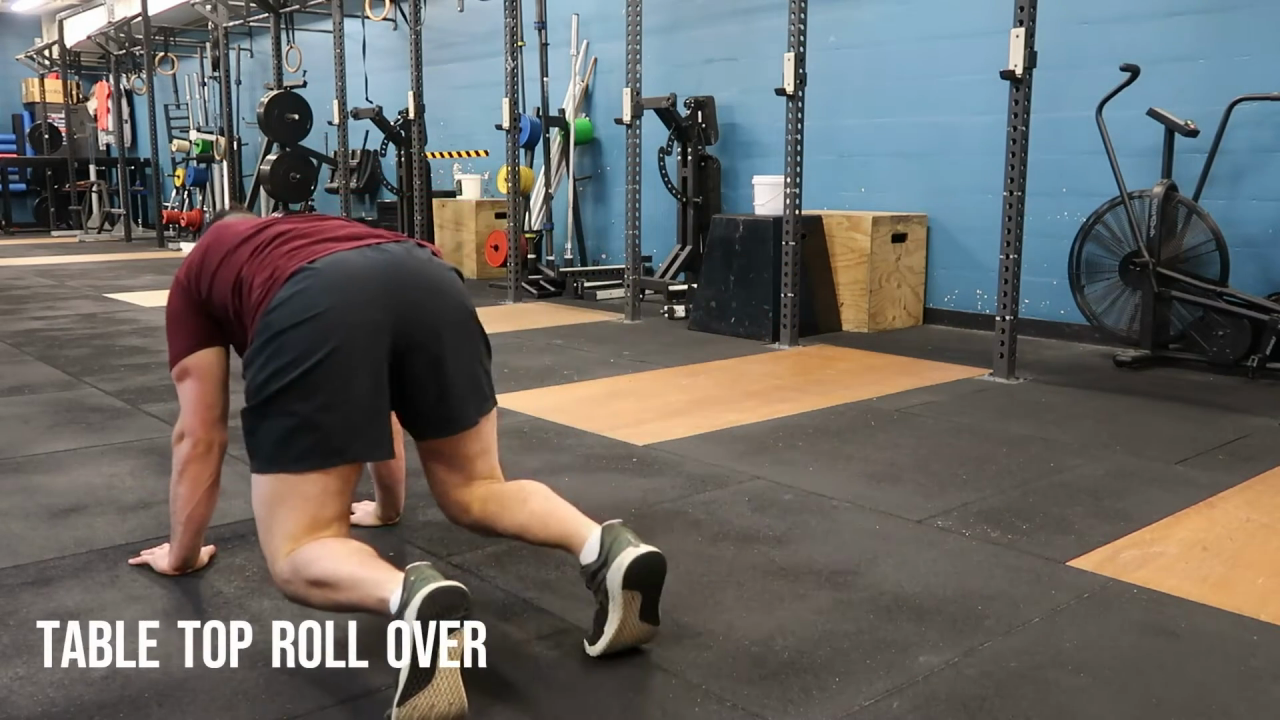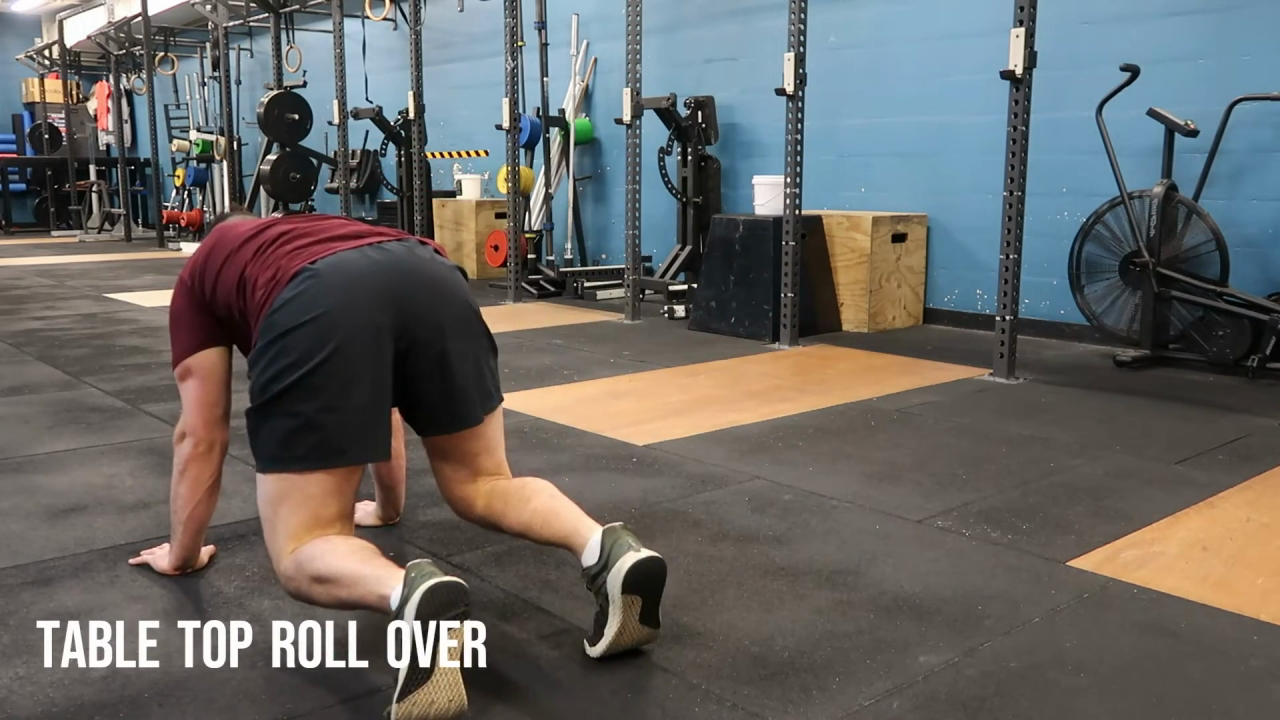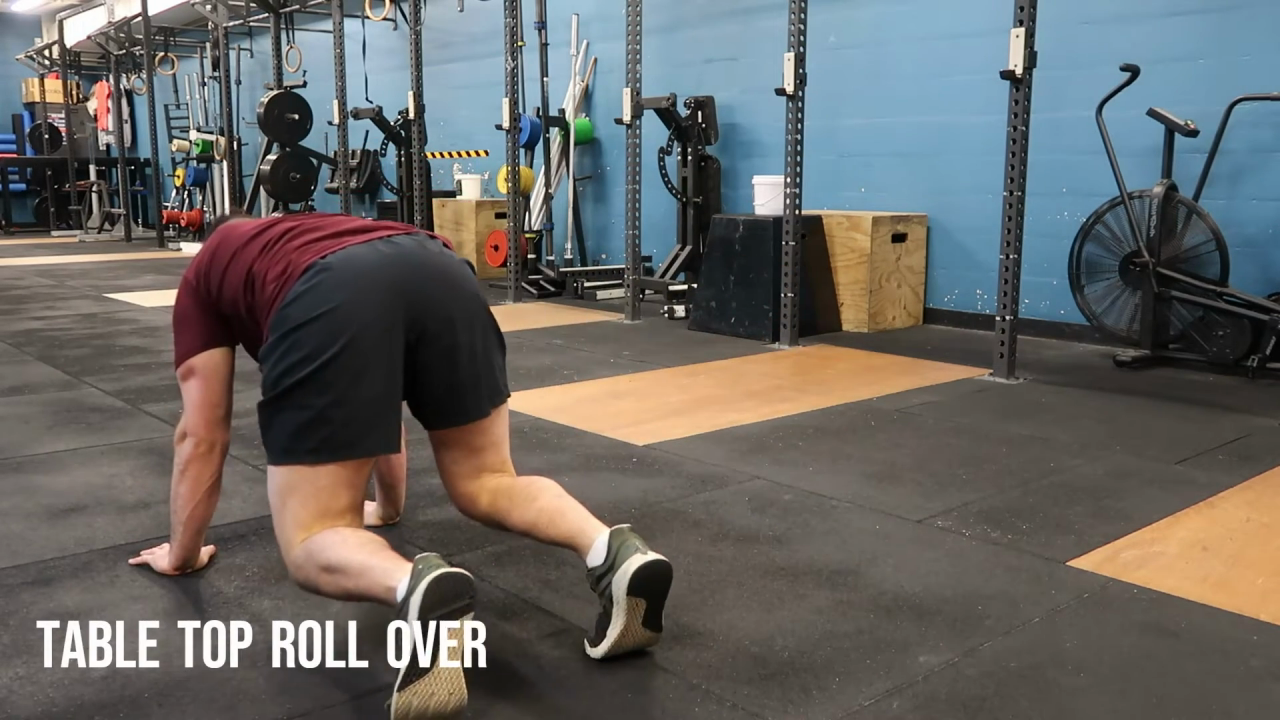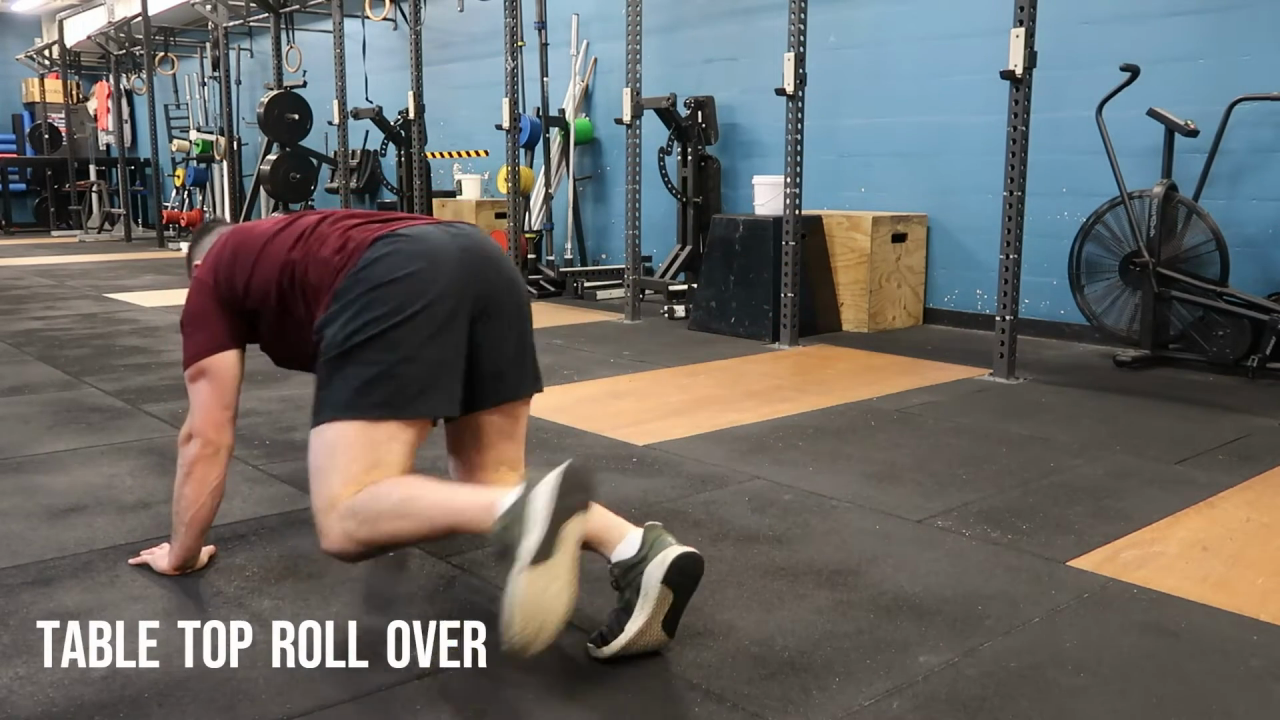
dt=0.3s
person 1, frame 1
left shoulder: (196, 274)
left elbow: (199, 436)
right elbow: (376, 397)
left wrist: (182, 553)
right wrist: (388, 507)
left hip: (315, 310)
left knee: (299, 557)
right knee: (474, 493)
left ankle: (412, 599)
right ankle: (605, 547)
person 1, frame 2
left shoulder: (200, 273)
left elbow: (201, 436)
right elbow: (380, 401)
left wrist: (182, 552)
right wrist: (388, 506)
left hip: (319, 312)
left knee: (303, 555)
right knee: (484, 489)
left ankle: (412, 595)
right ankle: (608, 551)
person 1, frame 3
left shoulder: (204, 276)
left elbow: (202, 435)
right elbow: (377, 401)
left wrist: (183, 552)
right wrist: (388, 507)
left hip: (335, 302)
left knee: (314, 546)
right knee: (487, 486)
left ankle: (418, 589)
right ankle: (613, 553)
person 1, frame 4
left shoulder: (215, 275)
left elbow: (207, 438)
right elbow: (389, 386)
left wrist: (182, 552)
right wrist: (394, 486)
left hip: (396, 280)
right hip: (479, 259)
left knee: (350, 522)
right knee: (492, 488)
left ankle: (528, 510)
right ankle: (640, 550)
